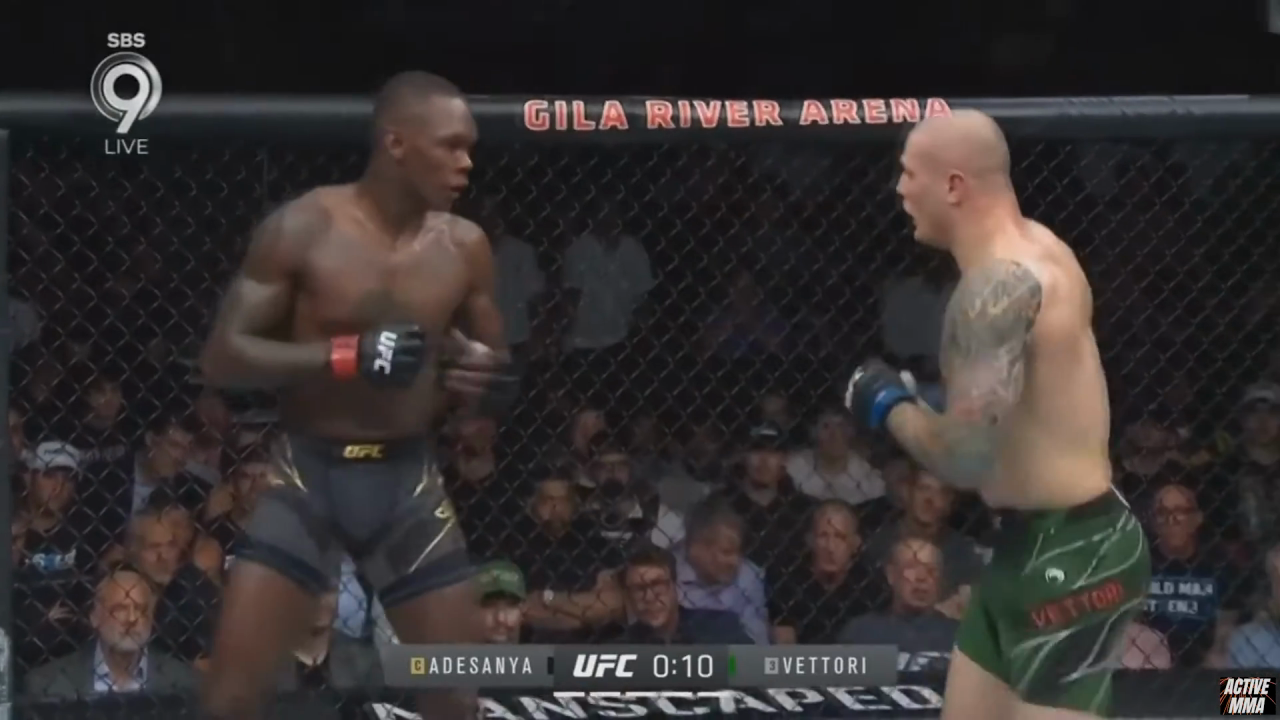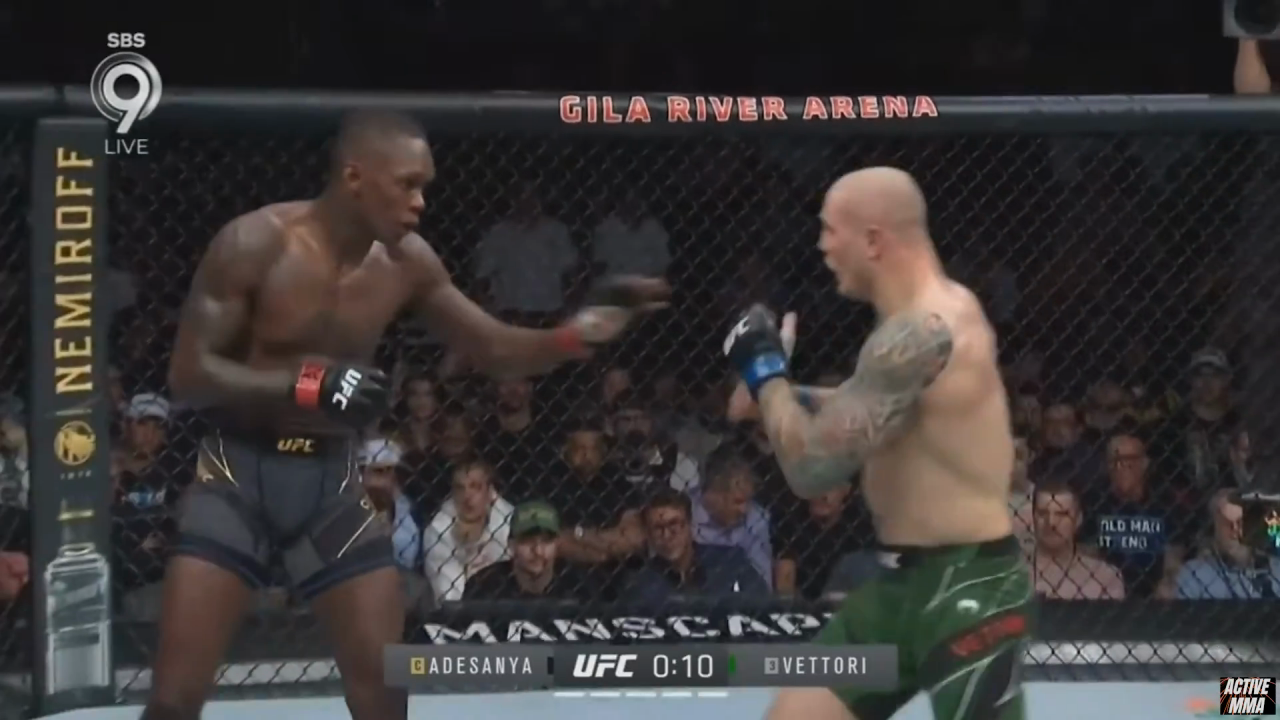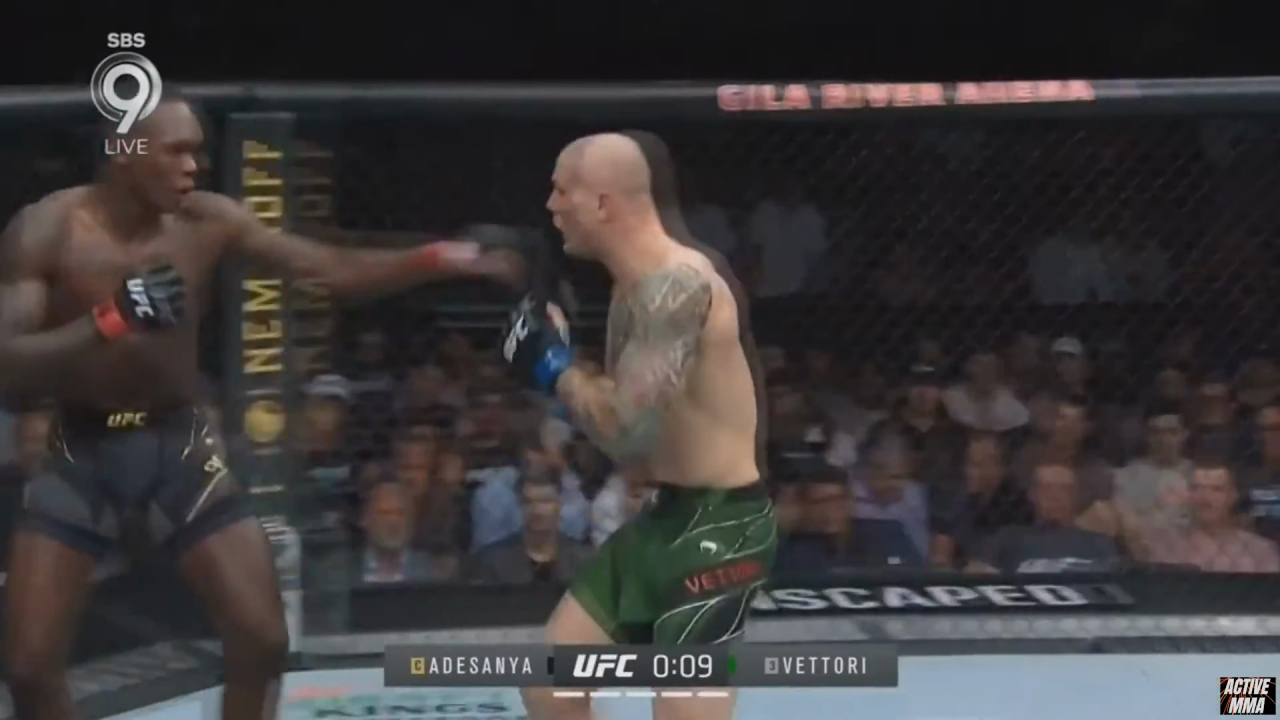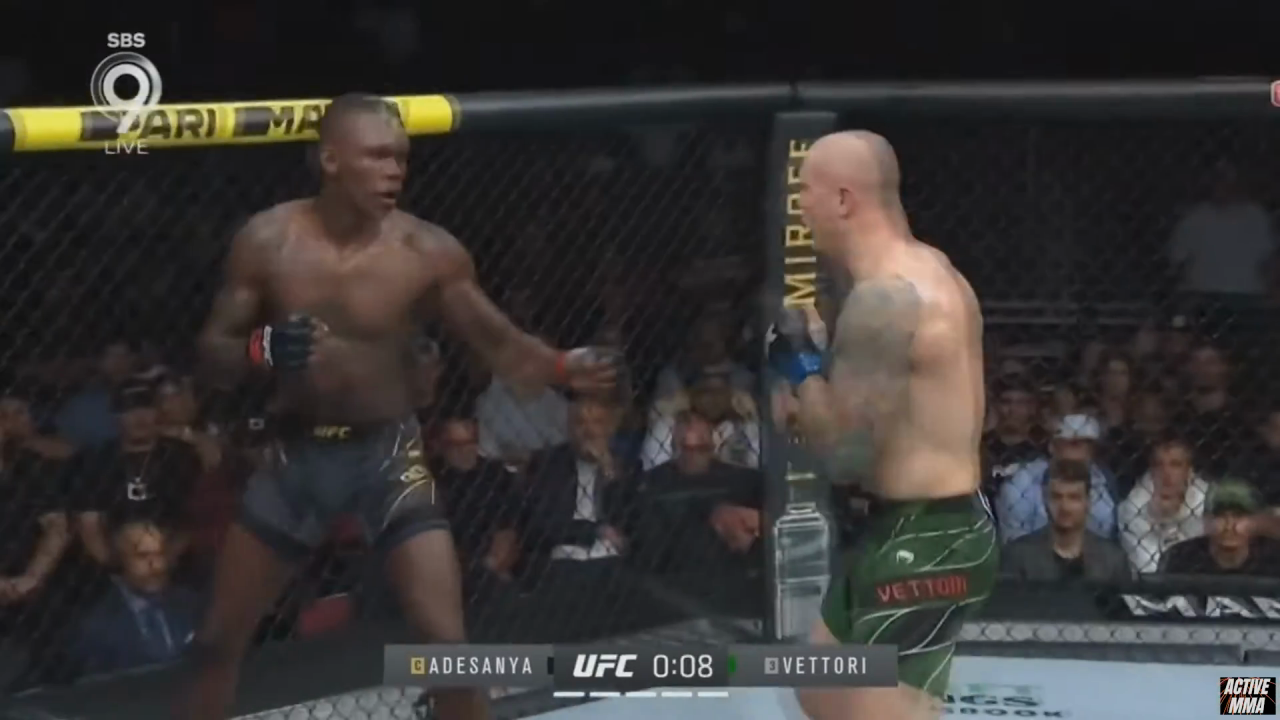
dt=0.7s
person 1, frame 1
left shoulder: (465, 246)
right shoulder: (301, 228)
left elbow: (498, 365)
right elbow: (220, 358)
left wrist: (493, 379)
right wrist: (346, 356)
left hip: (406, 480)
right hip: (307, 474)
person 1, frame 2
left shoulder: (406, 260)
right shoulder: (253, 244)
left elbow: (500, 352)
right elbow: (185, 373)
left wrist: (581, 331)
right wrist: (309, 384)
left hip: (327, 476)
right hip: (235, 472)
person 1, frame 3
left shoulder: (208, 219)
left elbow: (332, 269)
left wrist: (441, 257)
right wrist: (106, 324)
left hip: (179, 442)
right hip: (82, 450)
left knee: (258, 641)
person 1, frame 4
left shoulder: (426, 249)
right shoulder: (266, 239)
left elbow: (500, 344)
right elbow: (213, 351)
left wrist: (567, 364)
right wrist: (260, 350)
left hip: (389, 453)
right hip: (299, 451)
left knee: (445, 643)
right knee: (218, 638)
person 2, frame 1
left shoulder: (1000, 285)
right shoulder: (1035, 249)
left elbow: (968, 456)
left wrist: (889, 405)
left hip: (1075, 554)
right hip: (1031, 546)
person 2, frame 2
left shoulder: (919, 335)
right shoulder: (938, 311)
left elbow: (811, 469)
left wrist: (765, 371)
right wrist: (795, 398)
left hip: (968, 589)
right hip: (904, 580)
person 2, frame 3
left shoulder: (676, 287)
right shoulder: (668, 278)
left elbow: (625, 430)
left wrist: (552, 362)
left hip: (718, 531)
right hip: (669, 518)
person 2, frame 4
left shoulder: (883, 298)
right shoulder: (928, 269)
left elbow: (842, 454)
left wrist: (802, 367)
left hip: (928, 543)
right hip: (914, 532)
